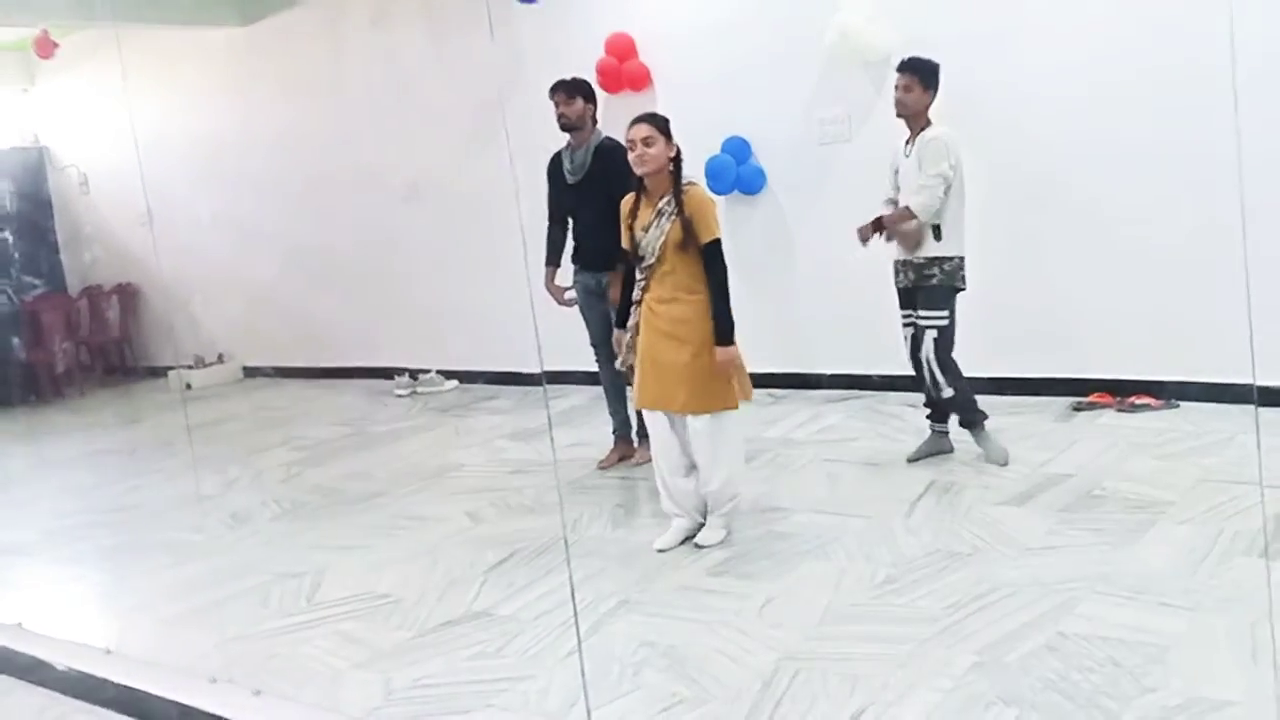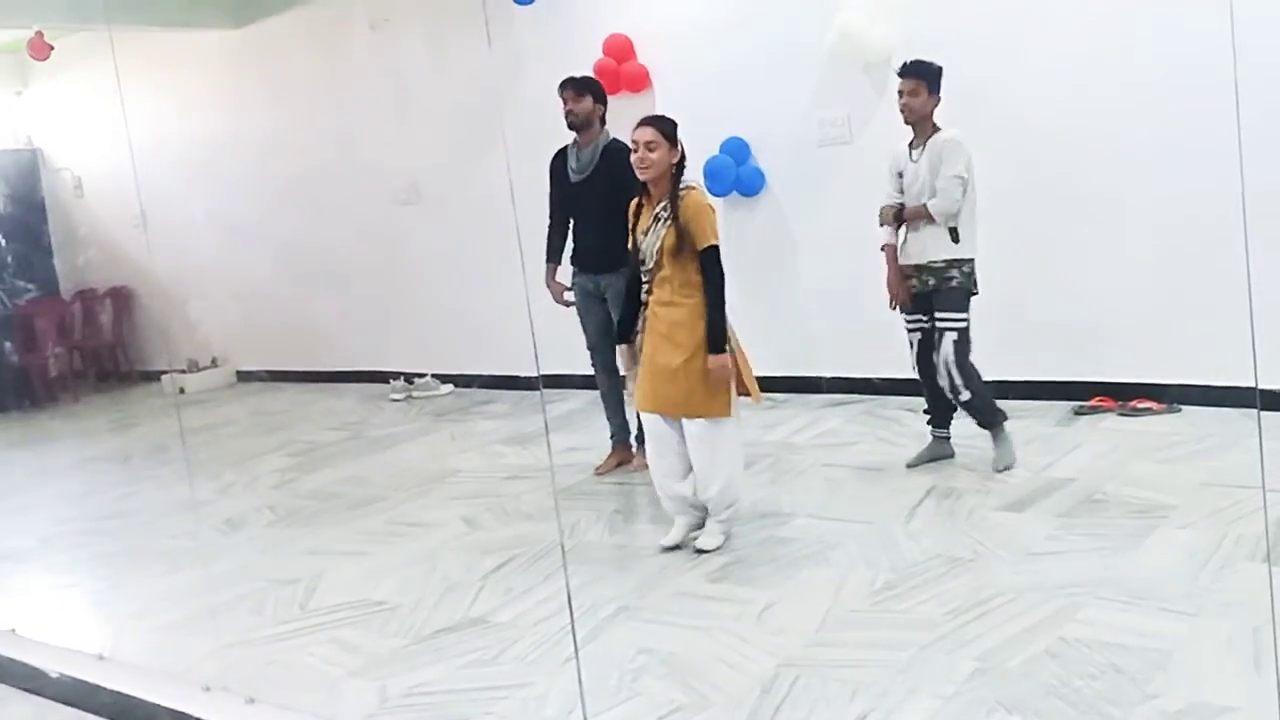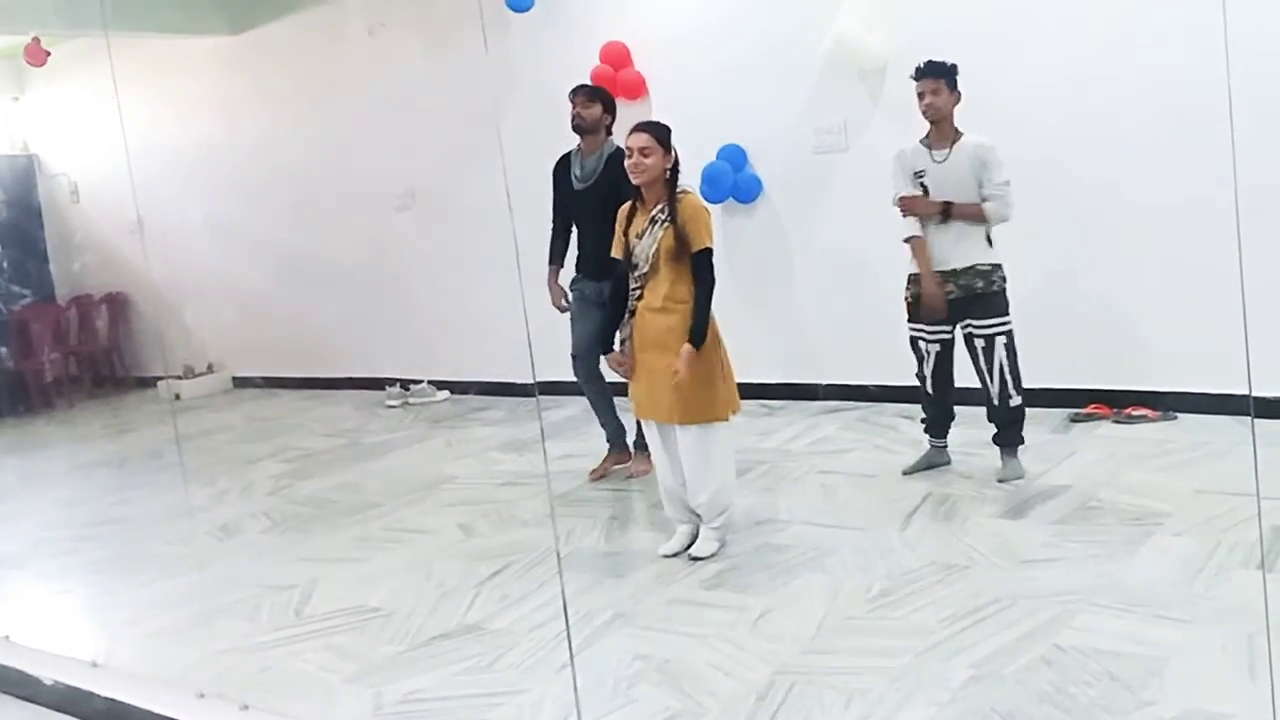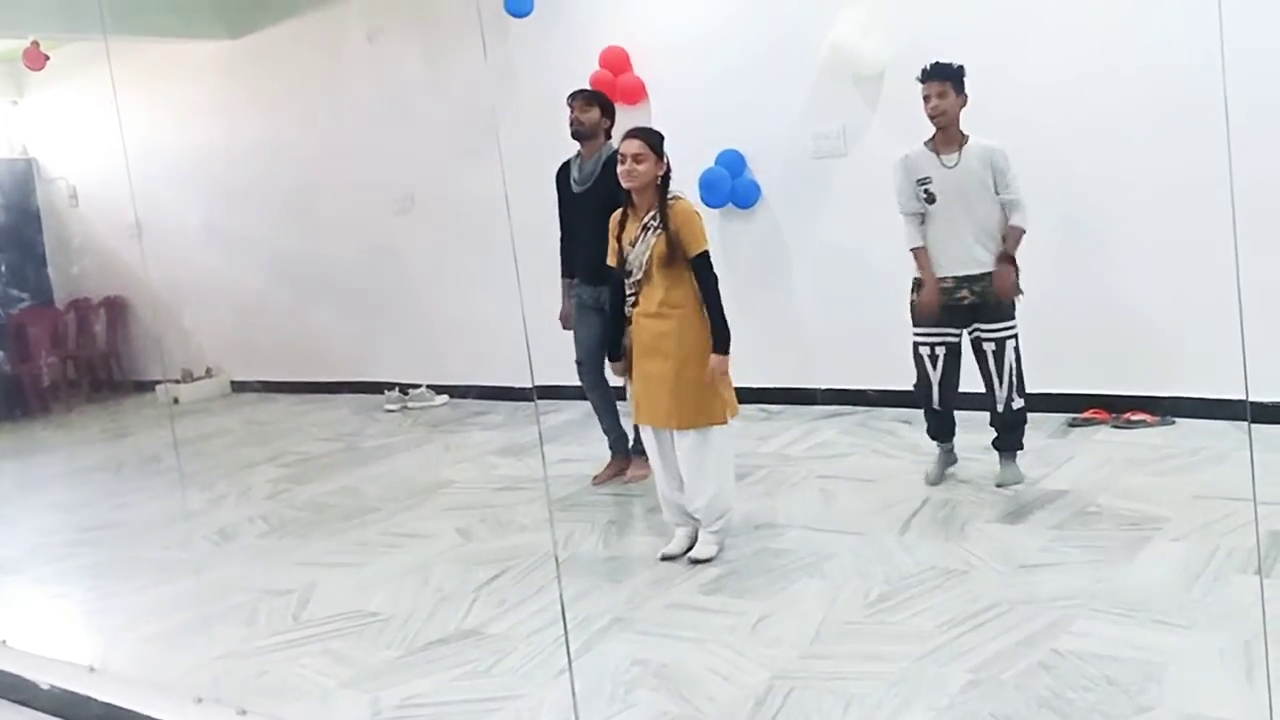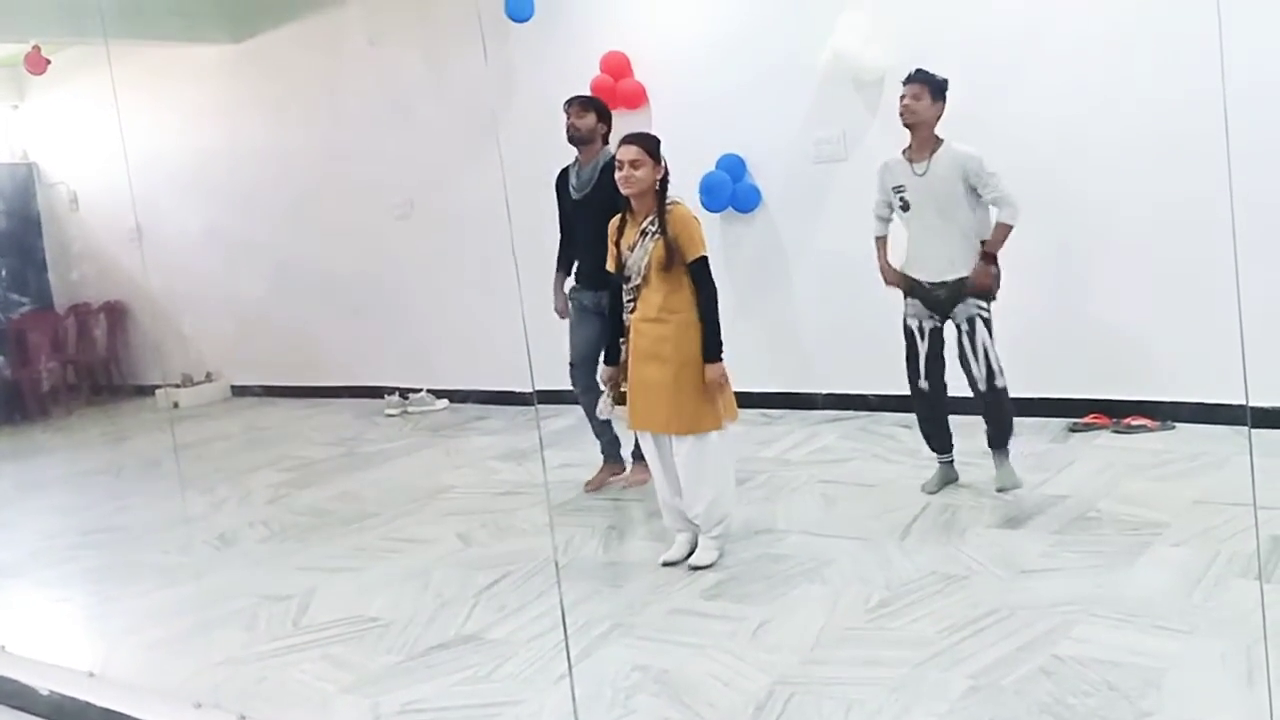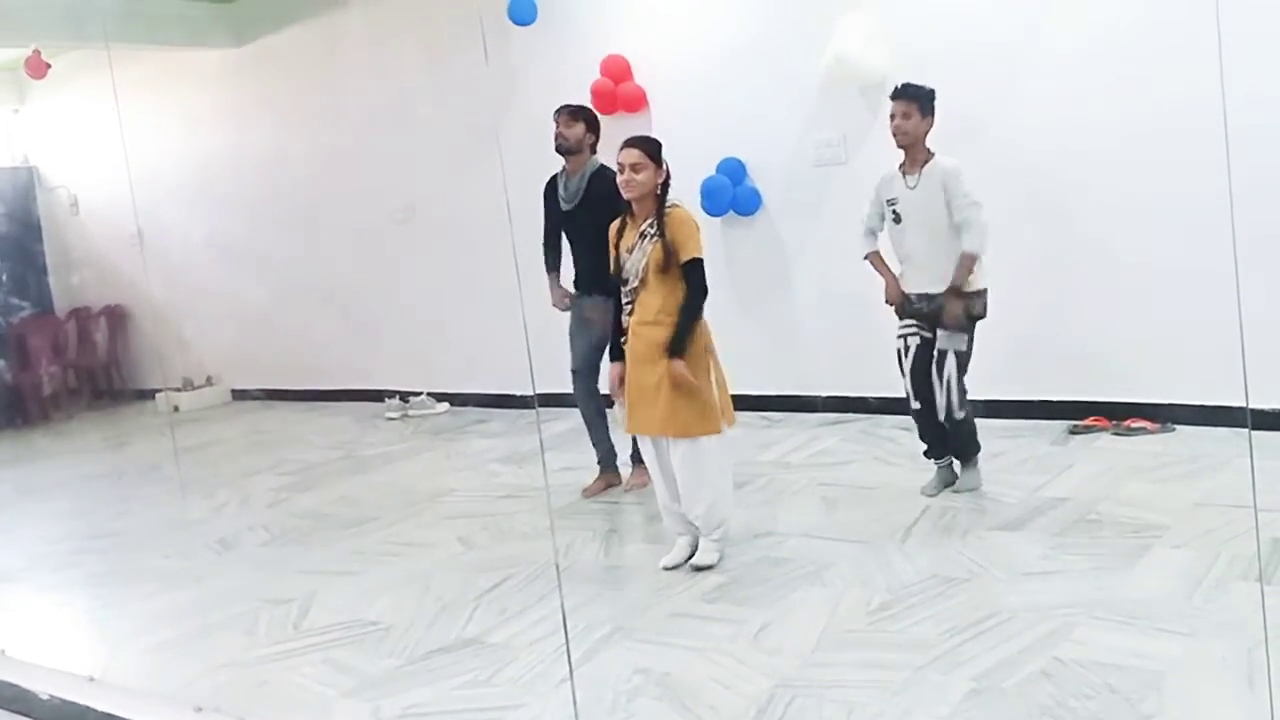
dt=0.3s
person 1, frame 1
left shoulder: (693, 199)
right shoulder: (631, 206)
left elbow: (717, 271)
left wrist: (725, 337)
right wrist: (621, 324)
left hip: (696, 326)
right hip: (653, 329)
left knee: (706, 424)
right knee: (664, 428)
left ankle: (718, 512)
right ankle: (684, 514)
person 1, frame 2
left shoulder: (693, 204)
right shoulder: (638, 208)
left elbow: (715, 278)
left wrist: (717, 346)
right wrist: (626, 334)
left hip: (695, 330)
right hip: (656, 331)
left knee: (706, 428)
right knee: (659, 429)
left ankle: (718, 517)
right ankle: (686, 513)
person 1, frame 3
left shoulder: (688, 208)
right shoulder: (627, 214)
left elbow: (705, 280)
right elbow: (622, 282)
left wrist: (695, 341)
right wrist: (609, 342)
left hip: (685, 334)
right hip: (645, 338)
left knee: (698, 433)
right knee: (661, 437)
left ankle: (712, 523)
right ankle: (684, 520)
person 1, frame 4
left shoulder: (680, 213)
right shoulder: (619, 221)
left elbow: (707, 282)
right elbow: (619, 290)
left wrist: (720, 346)
right wrist: (616, 350)
left hip: (685, 339)
right hip: (644, 343)
left knee: (697, 435)
right knee: (659, 438)
left ankle: (711, 527)
right ankle: (682, 524)
person 1, frame 5
left shoulder: (678, 218)
right shoulder: (618, 227)
left elbow: (705, 288)
right elbow: (617, 296)
left wrist: (713, 355)
right wrist: (612, 358)
left hip: (683, 345)
right hip: (643, 349)
left knee: (697, 441)
right knee: (657, 444)
left ankle: (711, 532)
right ankle: (683, 530)
person 1, frame 6
left shoulder: (677, 220)
right shoulder: (618, 230)
left elbow: (697, 289)
right elbow: (622, 297)
left wrist: (676, 351)
right wrist: (617, 359)
left hip: (681, 349)
right hip: (640, 350)
left knee: (693, 445)
right knee: (656, 446)
left ankle: (710, 537)
right ankle: (685, 534)
person 2, frame 1
left shoulder: (938, 140)
right shoulder: (901, 151)
left elbow: (928, 203)
right elbow: (892, 203)
left wrist: (877, 226)
right wrist: (898, 225)
left hip: (939, 264)
right hip: (909, 265)
left knee: (933, 354)
right knee: (920, 355)
left ankle: (978, 428)
right ankle: (940, 432)
person 2, frame 2
left shoulder: (949, 144)
right shoulder: (900, 157)
left elbow: (945, 205)
right elbow: (890, 221)
left wrist: (902, 212)
right wrist: (893, 272)
left hip: (951, 267)
right hip: (913, 271)
left knee: (951, 358)
right knee: (925, 359)
left ankle: (998, 431)
right ankle: (940, 437)
person 2, frame 3
left shoulder: (980, 149)
right shoulder: (906, 158)
left elbow: (1000, 208)
right elbow: (911, 221)
left wrist: (941, 208)
right wrist: (927, 277)
left hip: (981, 275)
right hip: (931, 278)
left knee: (997, 365)
right knee: (932, 369)
left ankle: (1010, 451)
right ankle: (937, 446)
person 2, frame 4
left shoulder: (990, 155)
right shoulder: (911, 163)
left elbow: (1015, 212)
right elbow: (914, 228)
left wrist: (1007, 262)
right wrist: (926, 282)
left hip: (988, 282)
right hip: (937, 285)
left knee: (1004, 373)
right knee: (932, 378)
left ankle: (1008, 455)
right ankle: (945, 449)
person 2, frame 5
left shoulder: (963, 160)
right shoulder: (890, 169)
left elbow: (1006, 206)
right elbow: (881, 218)
left wrist: (988, 259)
right wrist: (883, 262)
left hip: (968, 280)
right hip: (919, 284)
left knee: (983, 367)
right knee: (923, 376)
left ankle: (1001, 455)
right ankle: (944, 462)
person 2, frame 6
left shoulder: (947, 173)
right shoulder: (888, 183)
left elbow: (975, 232)
right elbow: (870, 234)
left wrist: (956, 292)
right wrist: (889, 278)
left hip: (958, 295)
right hip: (914, 298)
left knee: (947, 385)
right knee: (915, 384)
left ankle: (969, 461)
right ankle: (943, 465)
person 3, frame 1
left shoulder: (612, 153)
right shoulder: (557, 163)
right elbow: (557, 223)
left wrist: (624, 274)
right wrist: (550, 275)
left hip: (620, 271)
right hip: (586, 274)
right knee: (605, 355)
left ankle: (646, 436)
right ankle: (622, 439)
person 3, frame 2
left shoulder: (618, 155)
right shoulder: (561, 161)
right elbow: (558, 220)
right wrist: (551, 273)
left hip: (621, 273)
right hip: (585, 276)
right knee: (602, 360)
left ankle: (646, 442)
right ankle: (620, 444)
person 3, frame 3
left shoulder: (622, 164)
right shoulder: (564, 167)
right elbow: (561, 225)
right wrist: (553, 278)
right hip: (586, 283)
right knee: (583, 363)
left ankle: (643, 448)
right ankle: (617, 445)
person 3, frame 4
left shoulder: (619, 167)
right shoulder: (566, 173)
right elbow: (568, 236)
right wrist: (566, 294)
right hip: (585, 289)
right knee: (588, 370)
left ankle: (641, 453)
right ankle: (619, 452)
person 3, frame 5
left shoulder: (618, 173)
right shoulder: (565, 178)
right wrist: (559, 283)
right hip: (585, 292)
right knee: (581, 372)
left ankle: (641, 458)
right ankle: (611, 457)
person 3, frame 6
left shoulder: (605, 183)
right shoulder: (554, 187)
left wrist: (606, 301)
right wrist: (554, 281)
left hip: (618, 297)
right hip: (584, 298)
right knee: (583, 383)
left ankle: (642, 461)
right ankle: (608, 467)
